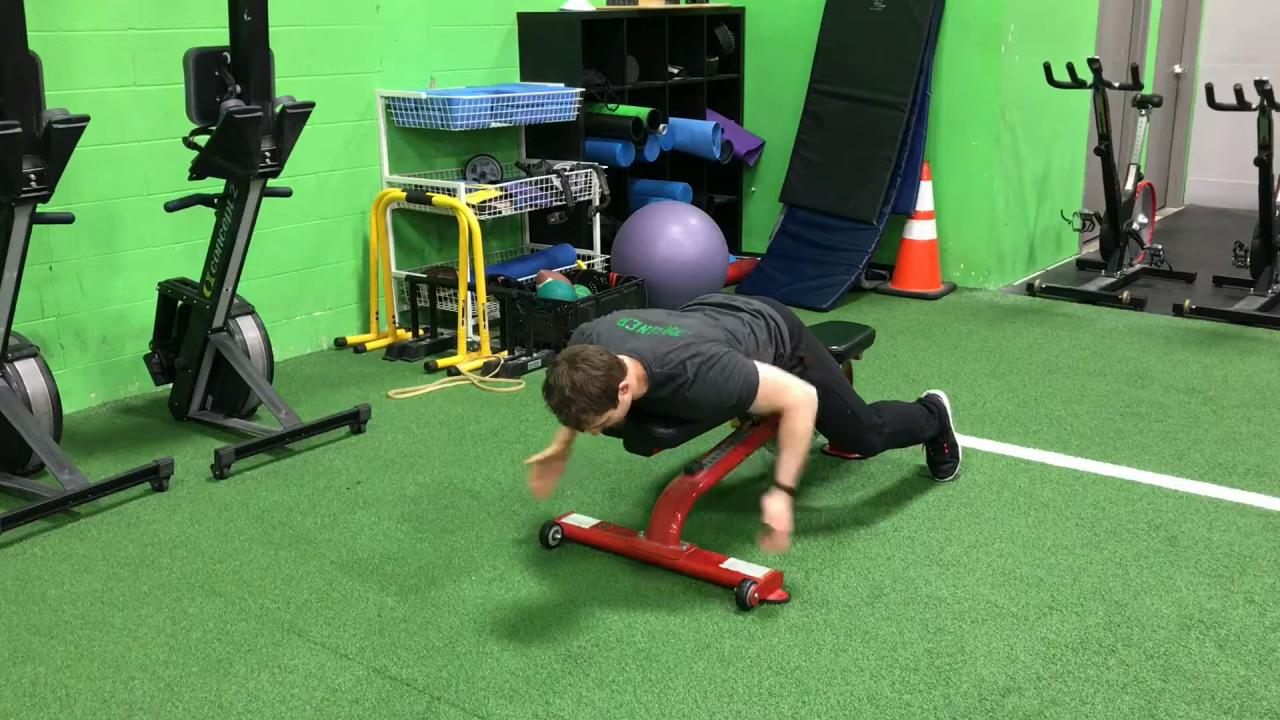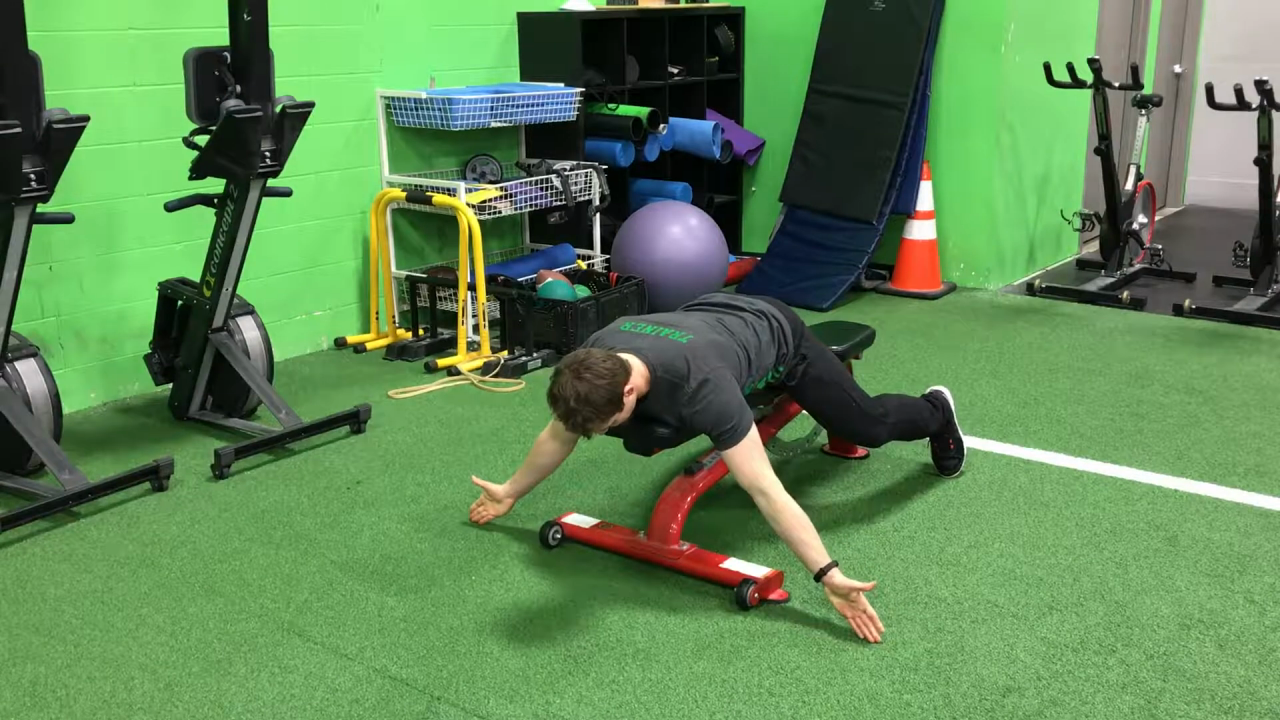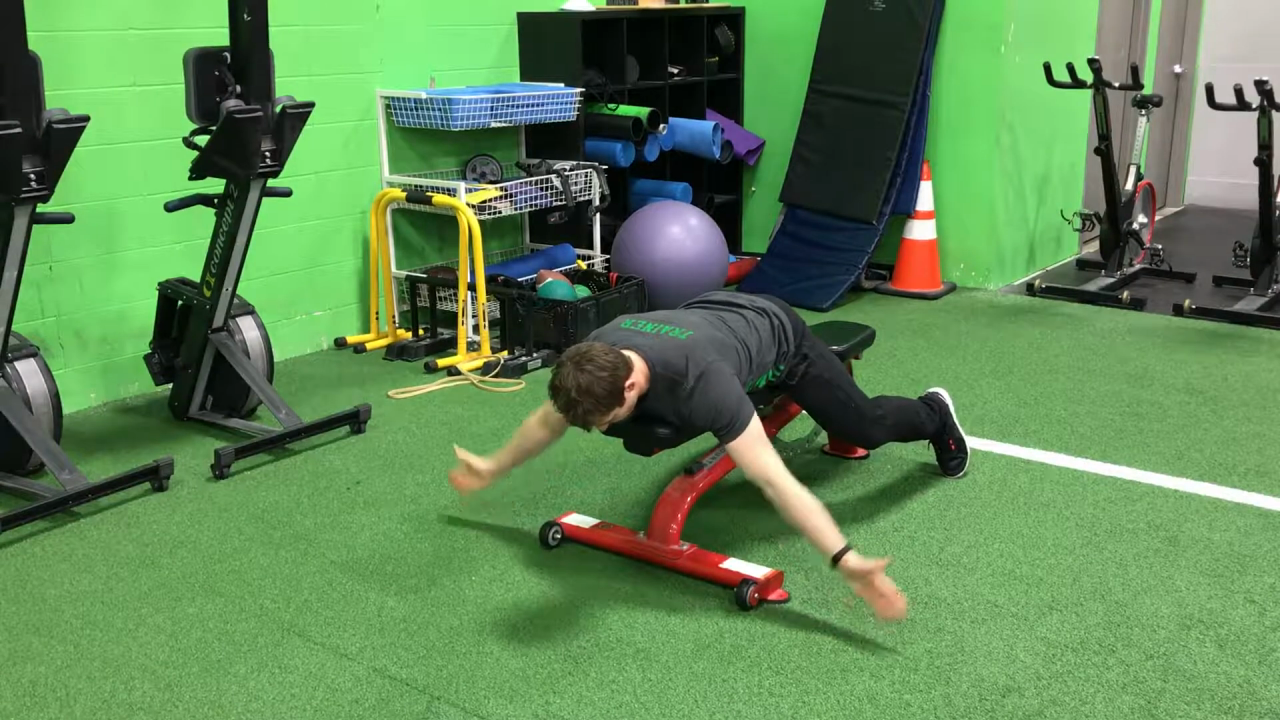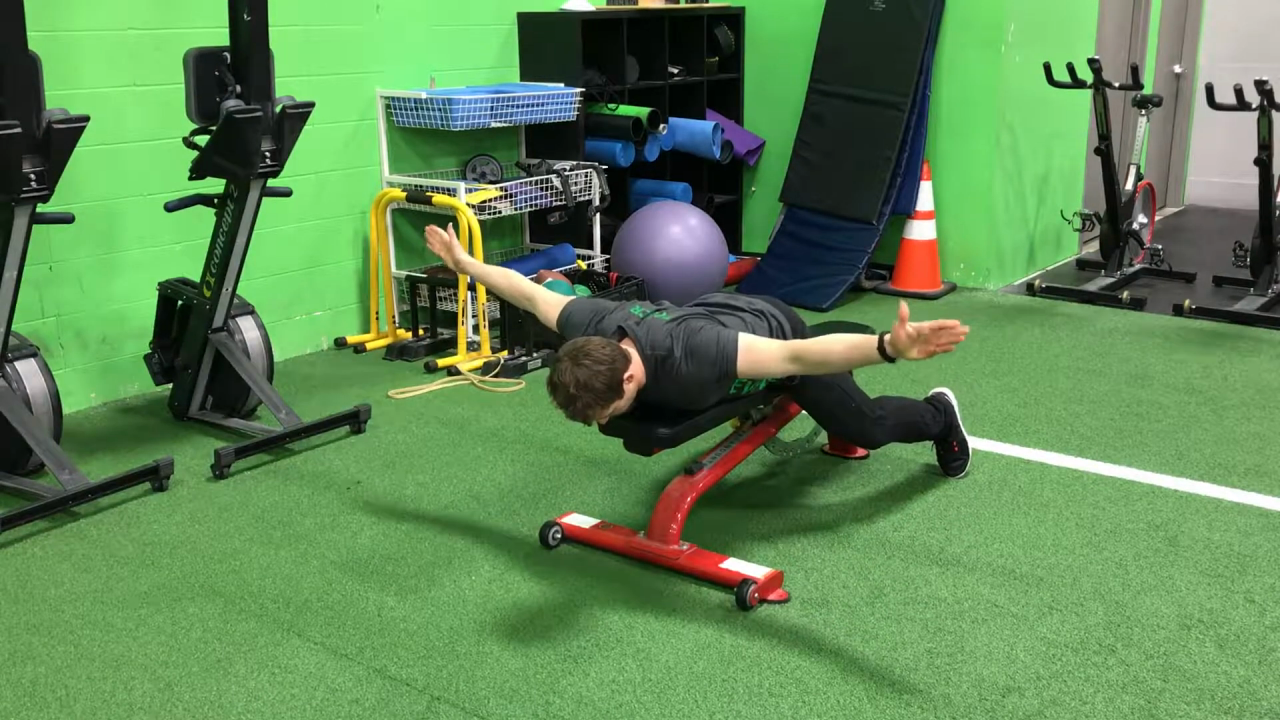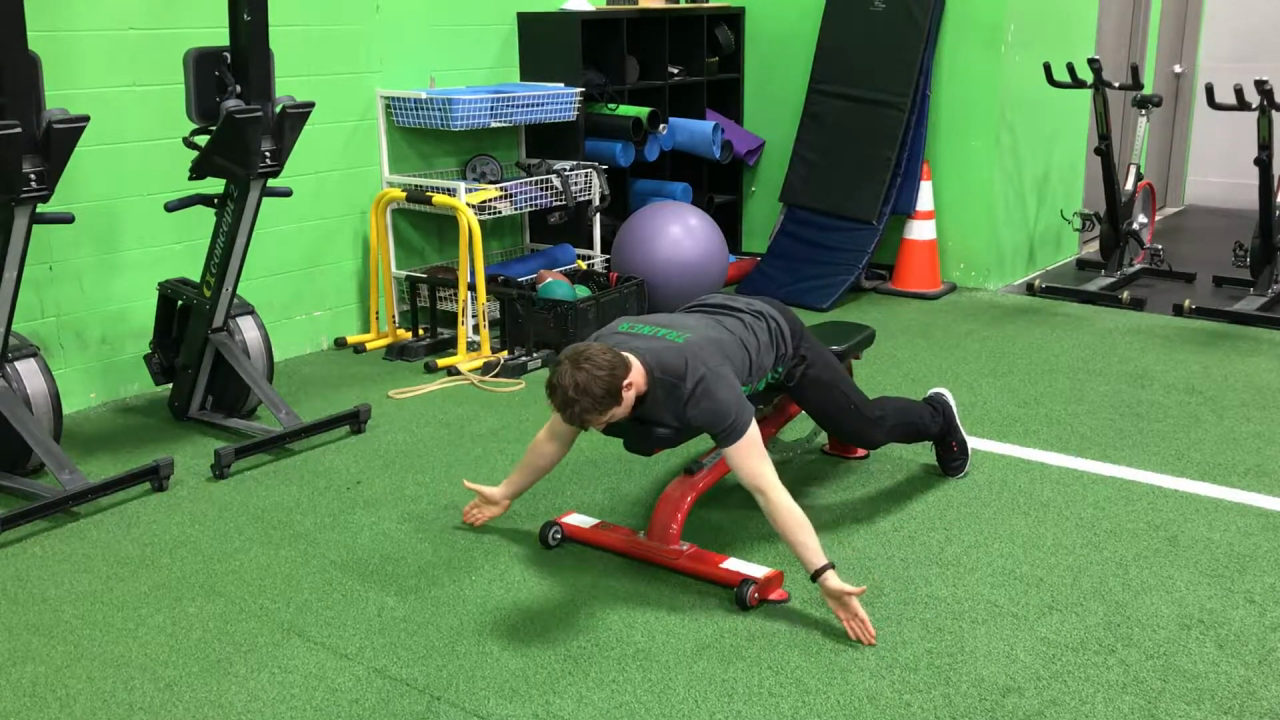
dt=1s
person 1, frame 1
left shoulder: (695, 374)
right shoulder: (586, 343)
left elbow: (801, 398)
left wrist: (781, 492)
right wrist: (559, 447)
left hip: (775, 334)
right hip: (715, 313)
left knee: (864, 434)
left ankle: (931, 417)
person 1, frame 2
left shoulder: (699, 388)
right shoulder: (591, 364)
left elbow: (765, 490)
right elbow: (558, 434)
left wrist: (829, 576)
right wrist: (510, 492)
left hip: (777, 335)
right hip: (718, 314)
left knee: (868, 424)
left ankle: (936, 414)
person 1, frame 3
left shoulder: (698, 383)
right shoulder: (590, 360)
left elbow: (775, 481)
right elbow: (547, 421)
left wrist: (844, 559)
right wrist: (492, 467)
left hip: (777, 335)
right hip: (717, 311)
left knee: (863, 425)
left ankle: (934, 416)
person 1, frame 4
left shoulder: (684, 357)
right shoulder: (592, 329)
left elbow: (799, 357)
right elbow: (532, 294)
left wrist: (889, 347)
right wrist: (466, 262)
left hip: (776, 332)
right hip: (721, 315)
left knee: (864, 427)
left ankle: (938, 416)
person 1, frame 5
left shoulder: (698, 385)
right shoulder: (593, 364)
left elbow: (766, 488)
right elbow: (554, 436)
left wrist: (825, 576)
right wrist: (505, 493)
left hip: (776, 336)
right hip: (717, 315)
left knee: (866, 426)
left ankle: (937, 416)
